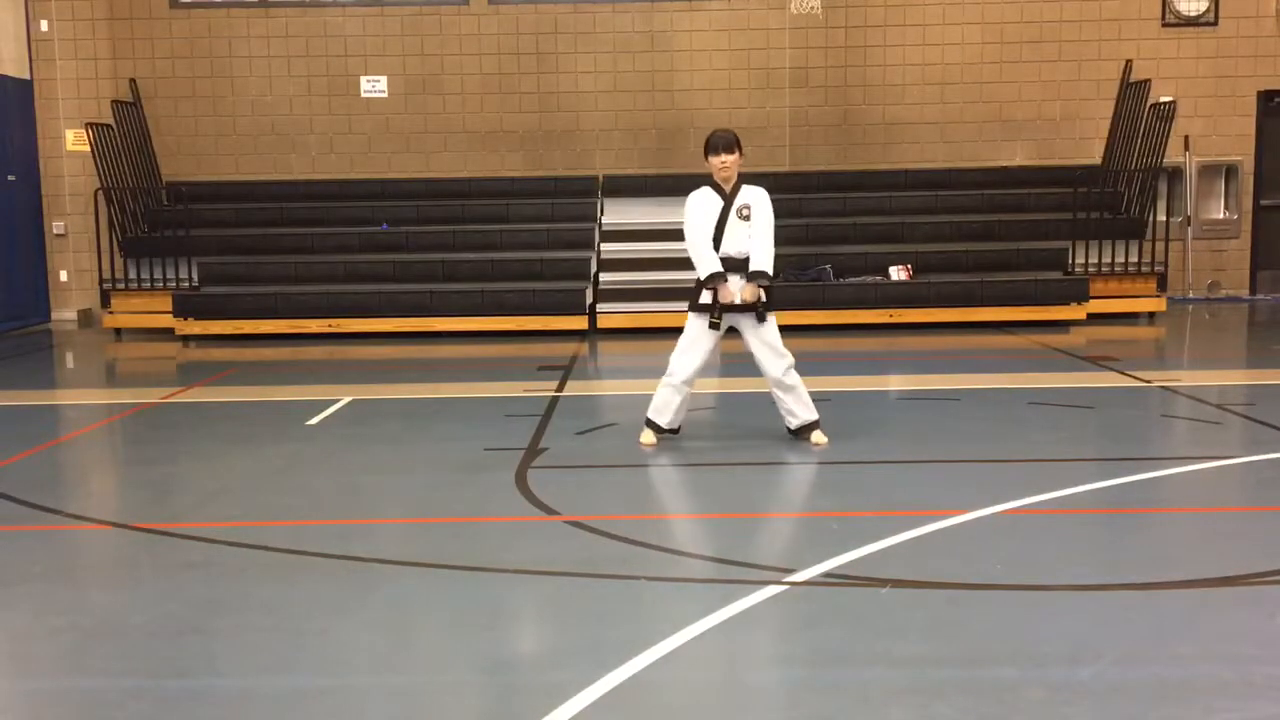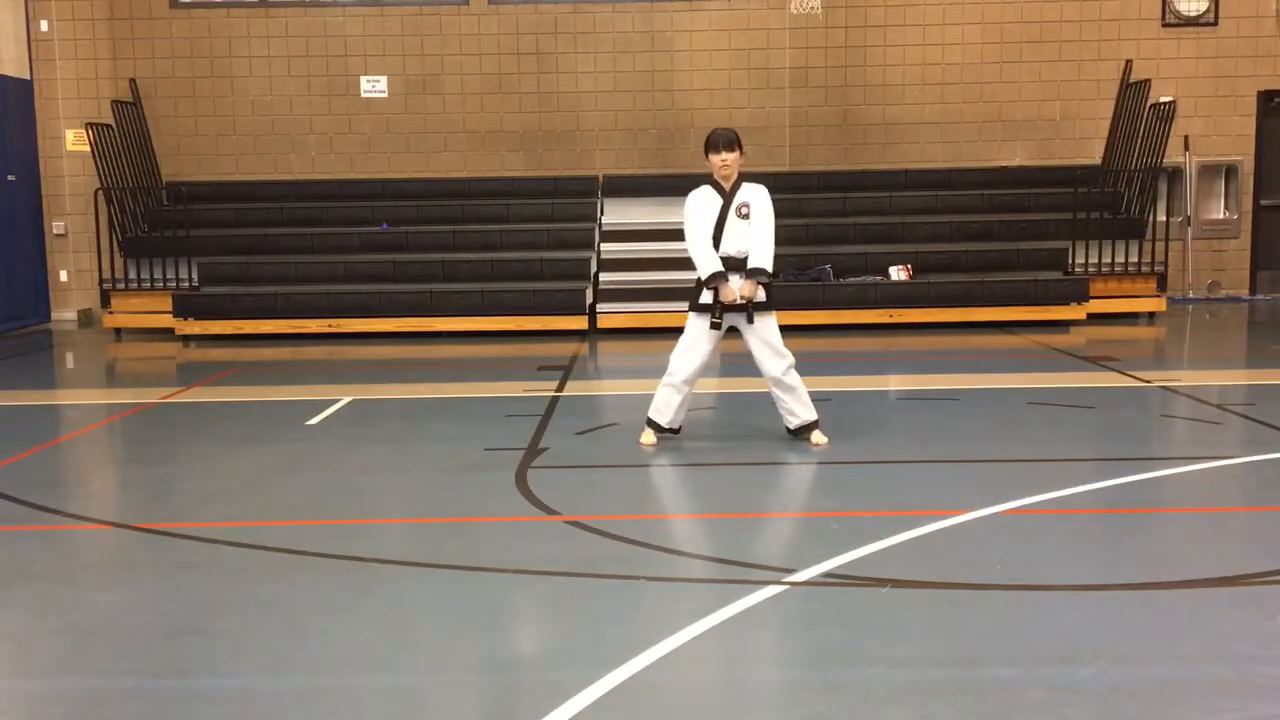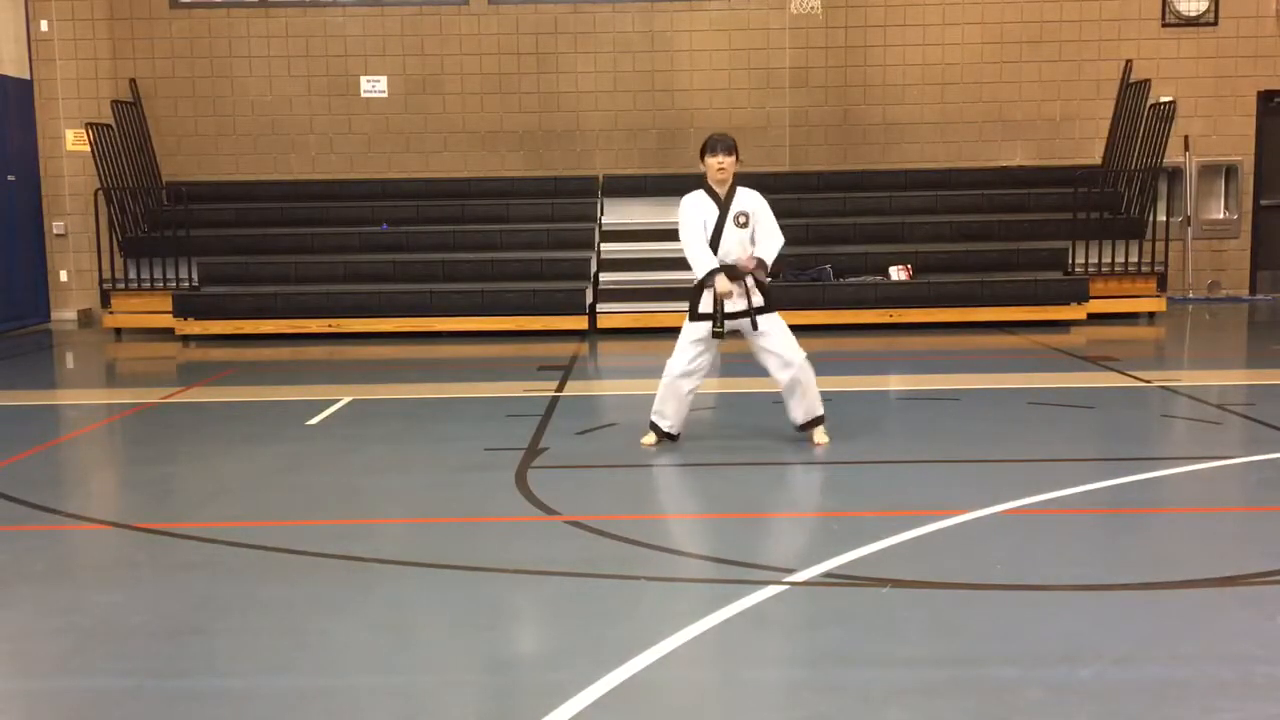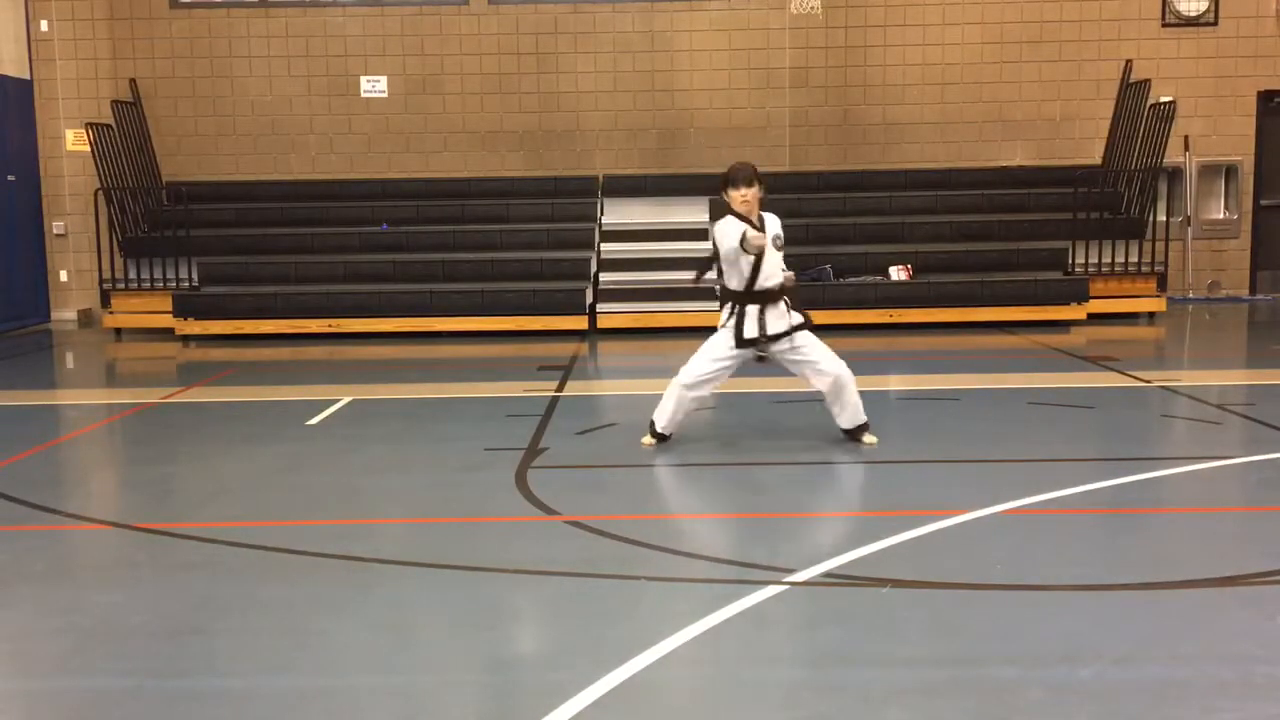
dt=0.3s
person 1, frame 1
left shoulder: (757, 196)
right shoulder: (698, 199)
left elbow: (763, 240)
right elbow: (698, 243)
left wrist: (755, 282)
right wrist: (720, 284)
left hip: (749, 286)
right hip: (710, 289)
left knee: (777, 362)
right knee: (685, 362)
left ankle: (807, 423)
right ankle: (657, 423)
person 1, frame 2
left shoulder: (757, 193)
right shoulder: (697, 198)
left elbow: (763, 238)
right elbow: (699, 243)
left wrist: (753, 278)
right wrist: (720, 282)
left hip: (750, 285)
right hip: (711, 287)
left knee: (776, 362)
right knee: (686, 362)
left ankle: (805, 423)
right ankle: (658, 423)
person 1, frame 3
left shoulder: (751, 199)
right shoulder: (692, 202)
left elbow: (772, 237)
right elbow: (694, 245)
left wrist: (757, 262)
right wrist: (717, 277)
left hip: (749, 293)
right hip: (709, 295)
left knee: (790, 358)
right knee: (681, 367)
left ankle: (811, 421)
right ankle: (662, 427)
person 1, frame 4
left shoulder: (772, 221)
right shoulder: (725, 228)
right elbow: (737, 243)
left wrist: (784, 275)
right wrist: (750, 241)
left hip: (780, 318)
right hip: (742, 322)
left knee: (835, 373)
right knee: (691, 378)
left ankle: (855, 426)
right ankle: (660, 428)
